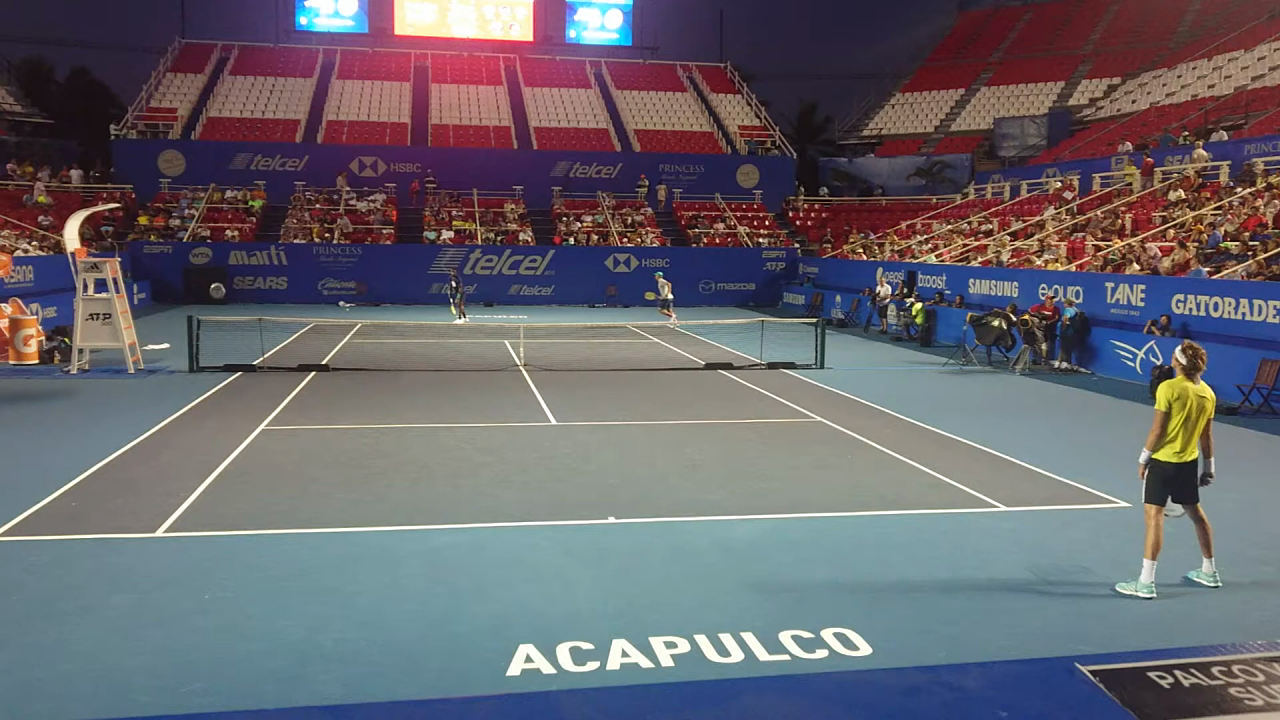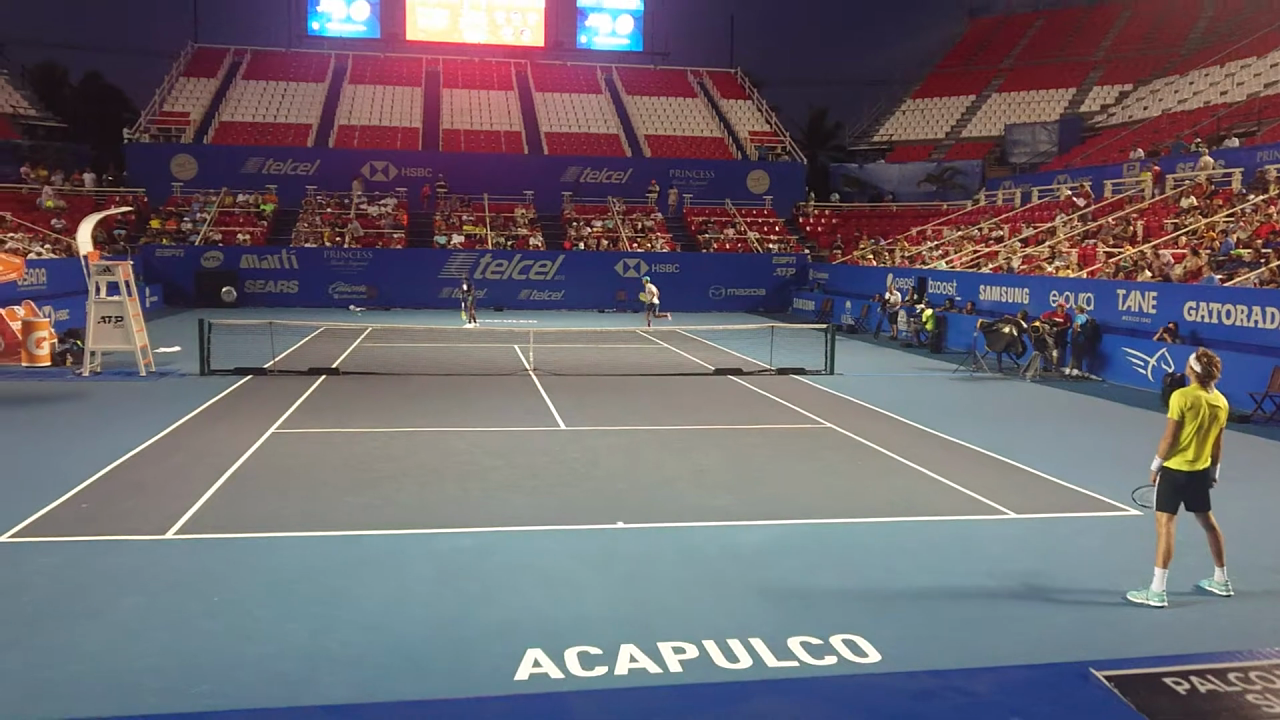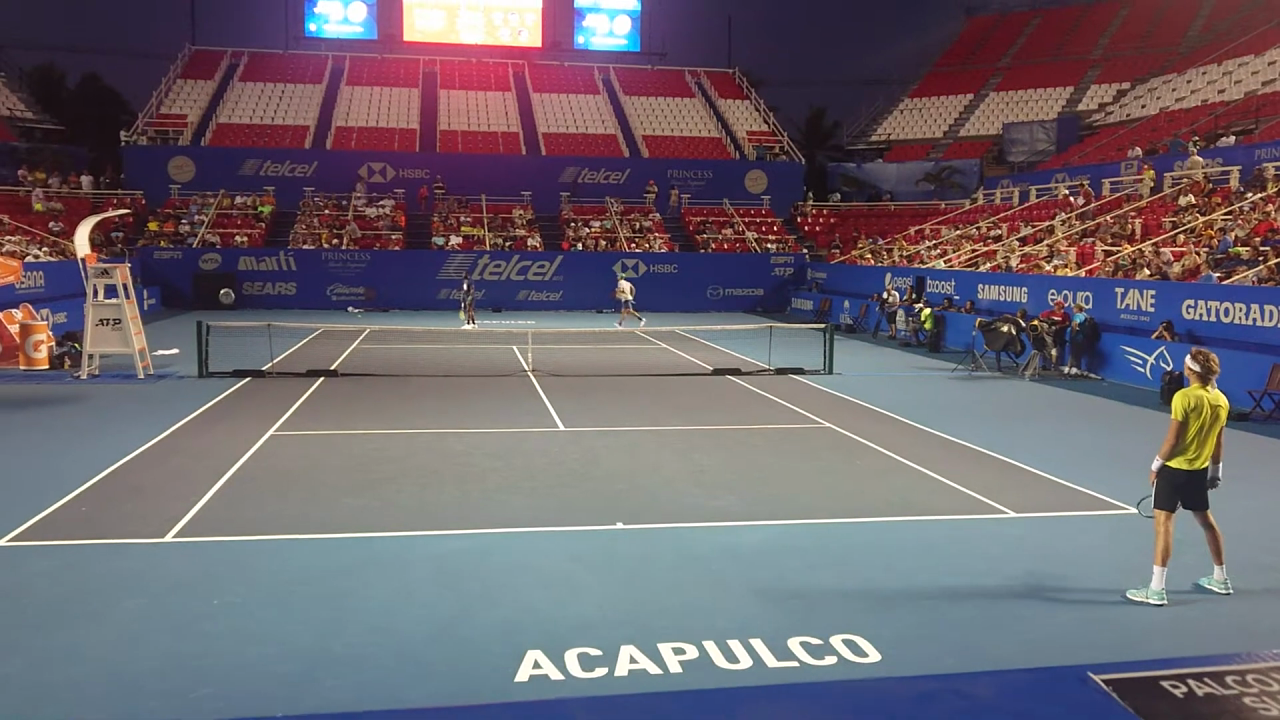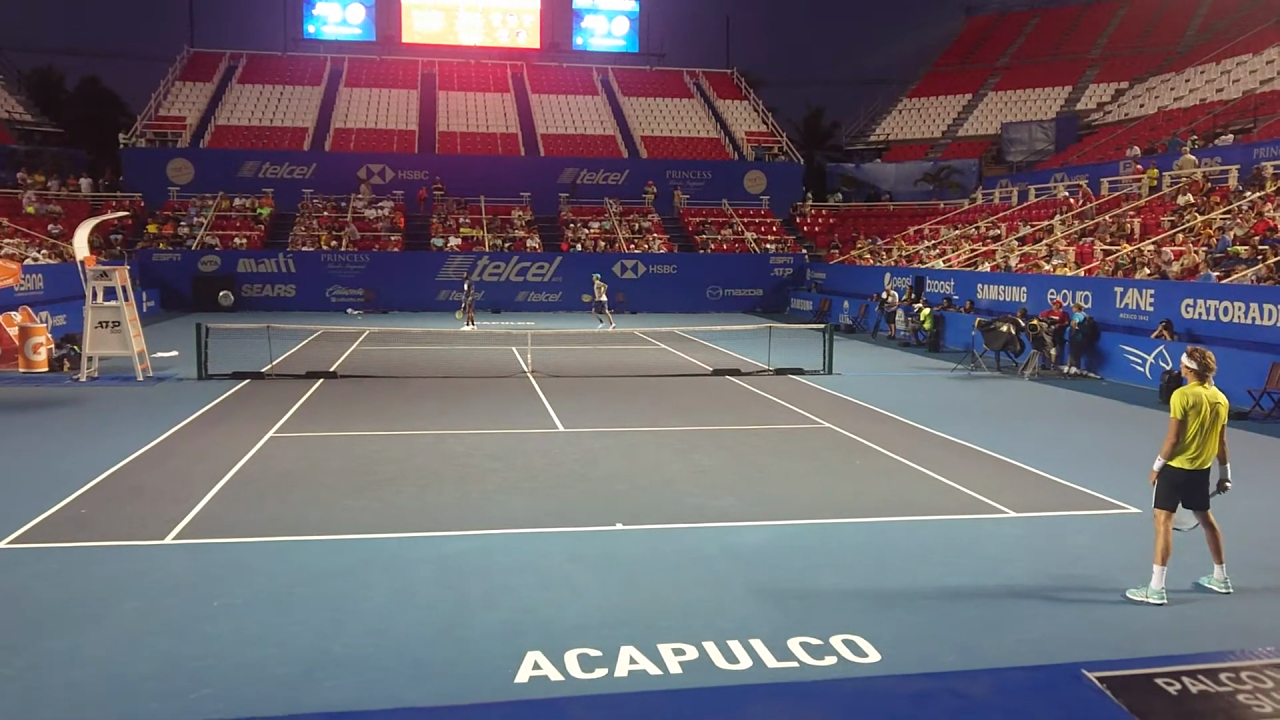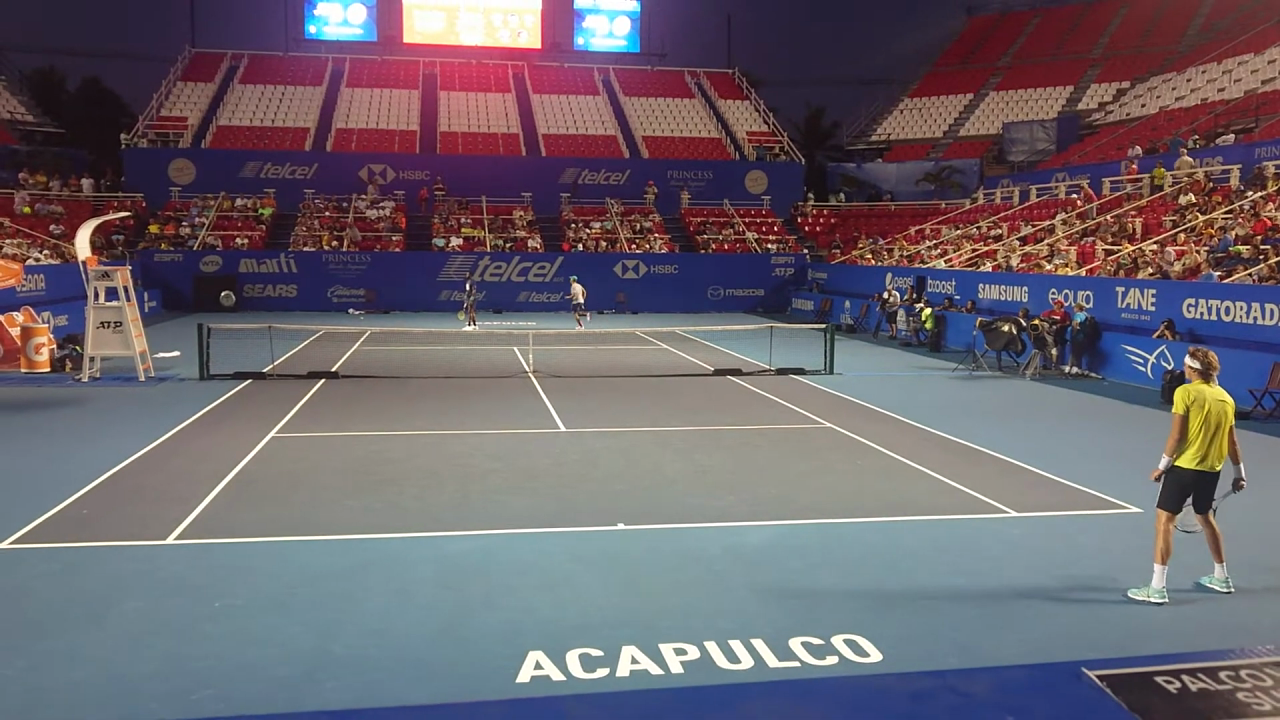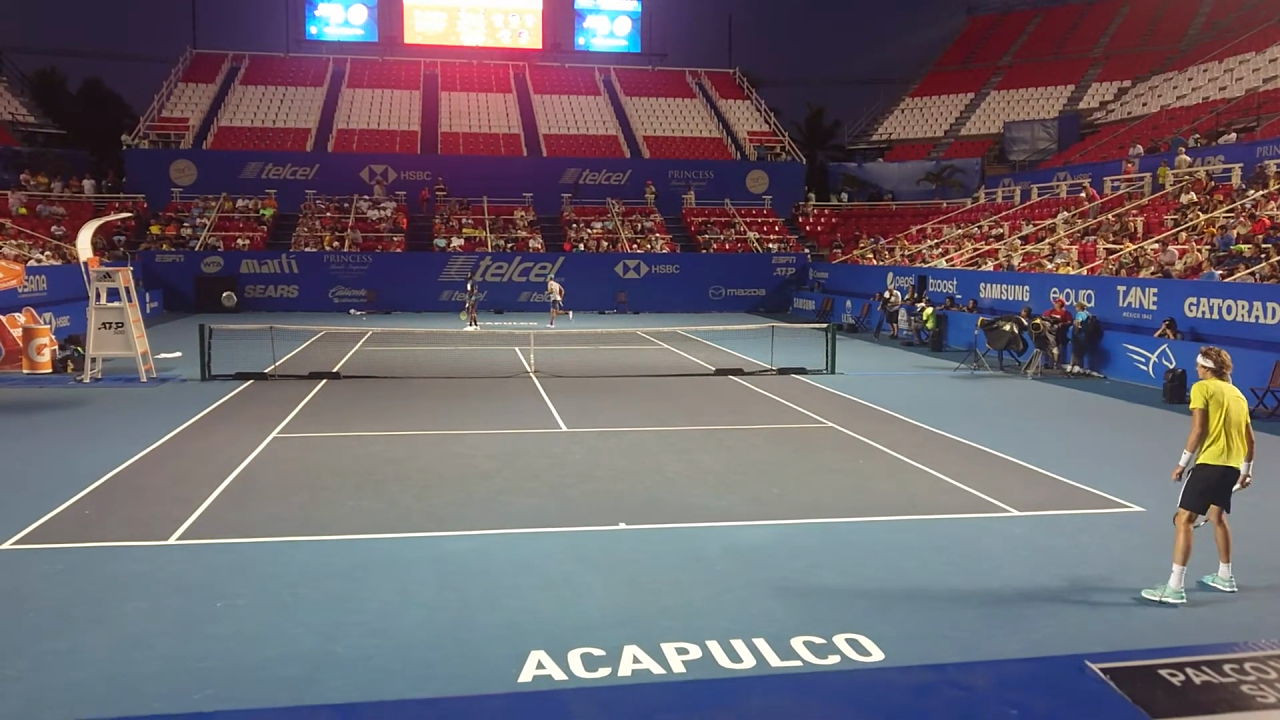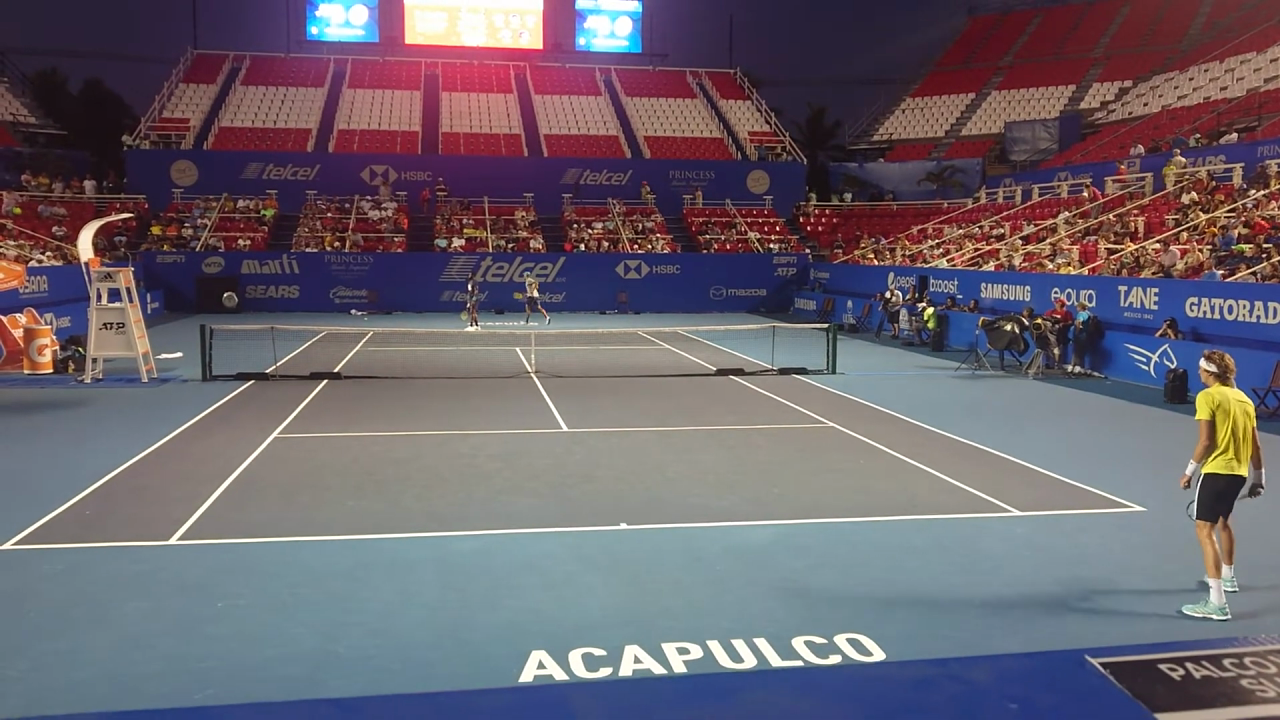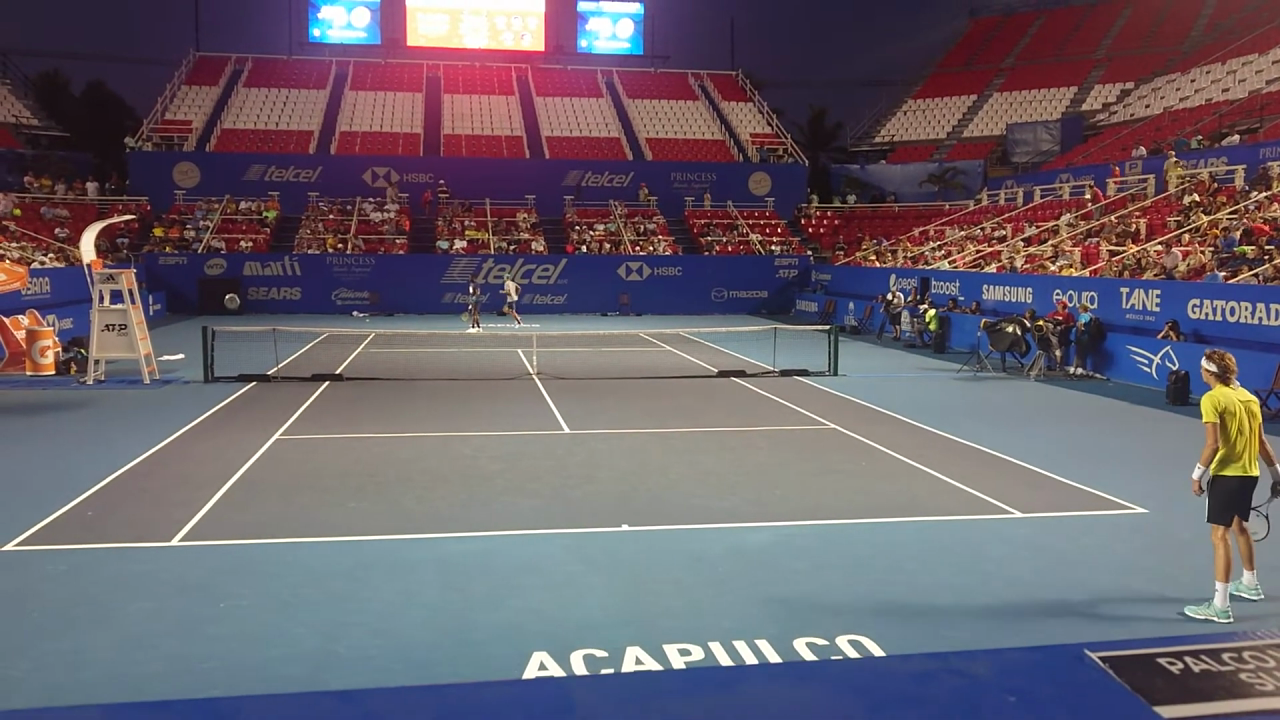
dt=0.3s
person 1, frame 1
left shoulder: (1168, 388)
right shoulder: (1208, 393)
left elbow: (1157, 430)
right elbow: (1206, 435)
left wrist: (1143, 459)
right wrist: (1208, 467)
left hip: (1163, 462)
right hip: (1189, 463)
left knee: (1154, 517)
right knee: (1196, 513)
left ankle: (1146, 582)
right ankle: (1209, 571)
person 1, frame 2
left shoulder: (1182, 396)
right shoulder: (1221, 402)
left elbow: (1169, 438)
right elbow: (1216, 443)
left wrist: (1155, 466)
right wrist: (1213, 473)
left hip: (1175, 470)
right hip: (1201, 471)
left knee: (1165, 525)
right knee: (1208, 522)
left ankle: (1158, 591)
right ankle: (1221, 580)
person 1, frame 3
left shoulder: (1184, 397)
right shoulder: (1221, 400)
left elbow: (1172, 439)
right elbow: (1217, 442)
left wrist: (1155, 466)
right wrist: (1215, 473)
left hip: (1173, 468)
right hip: (1199, 470)
left knee: (1163, 522)
right knee: (1206, 520)
left ankle: (1157, 589)
right ankle: (1220, 578)
person 1, frame 4
left shoulder: (1183, 395)
right shoulder: (1220, 398)
left elbow: (1173, 439)
right elbow: (1221, 441)
left wrist: (1157, 466)
right wrist: (1224, 474)
left hip: (1175, 468)
right hip: (1201, 470)
left knee: (1163, 522)
right knee: (1206, 520)
left ankle: (1156, 588)
right ankle: (1220, 578)
person 1, frame 5
left shoulder: (1185, 392)
right shoulder: (1225, 397)
left elbow: (1176, 436)
right elbow: (1232, 441)
left wrist: (1162, 465)
right wrist: (1238, 473)
left hip: (1185, 467)
right hip: (1211, 470)
left knee: (1164, 522)
right knee: (1205, 518)
left ankle: (1157, 588)
right ankle: (1221, 577)
person 1, frame 6
left shoulder: (1202, 388)
right shoulder: (1237, 394)
left elbow: (1198, 430)
right elbow: (1250, 438)
left wrist: (1183, 462)
right wrist: (1247, 470)
left hip: (1210, 464)
right hip: (1233, 466)
left knee: (1184, 520)
right knee: (1217, 517)
left ankle: (1174, 587)
right ankle: (1225, 576)
person 1, frame 7
left shoulder: (1208, 396)
right shoulder: (1244, 399)
left elbow: (1205, 442)
right elbow: (1255, 445)
left wrist: (1189, 471)
right wrist: (1258, 478)
left hip: (1216, 471)
right hip: (1239, 473)
left knee: (1205, 532)
right knee: (1223, 523)
left ankle: (1217, 603)
right ankle: (1227, 577)
person 1, frame 8
left shoulder: (1212, 399)
right shoulder: (1249, 397)
left elbow: (1213, 445)
left wrist: (1197, 475)
left hip: (1225, 474)
right hip: (1249, 474)
left knee: (1220, 535)
right knee: (1238, 526)
left ankle: (1220, 605)
right ankle: (1250, 584)
